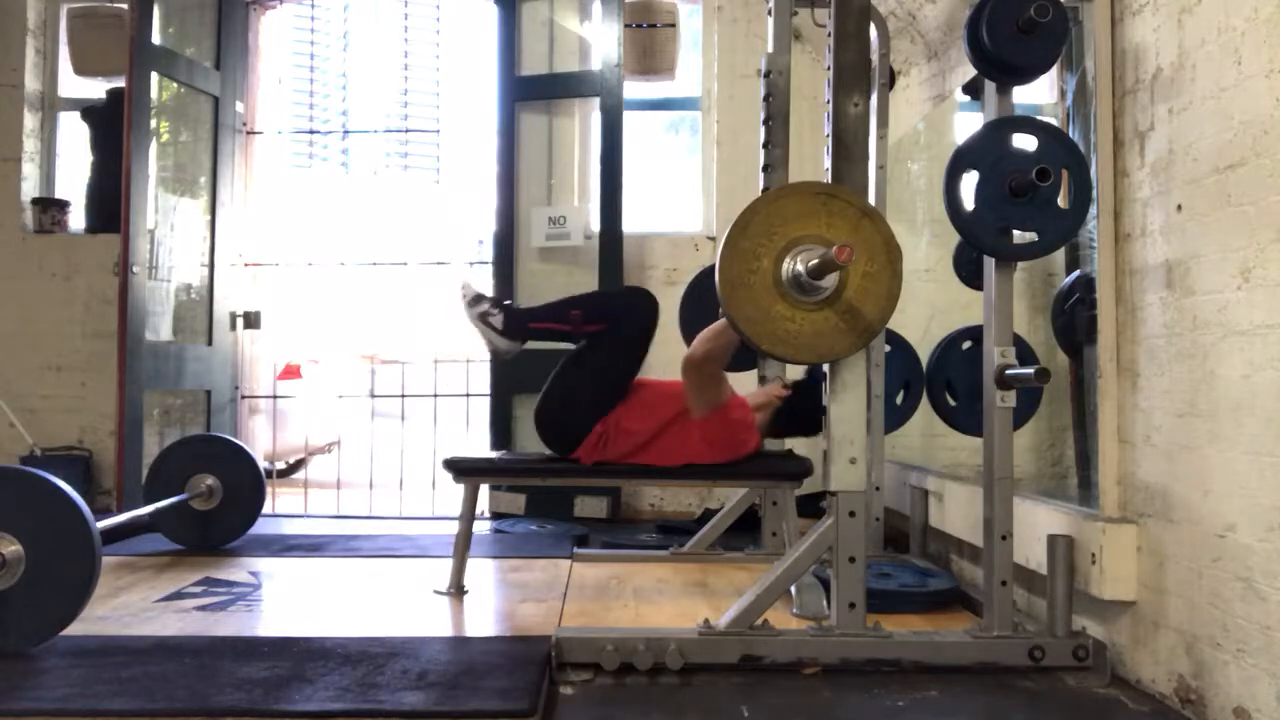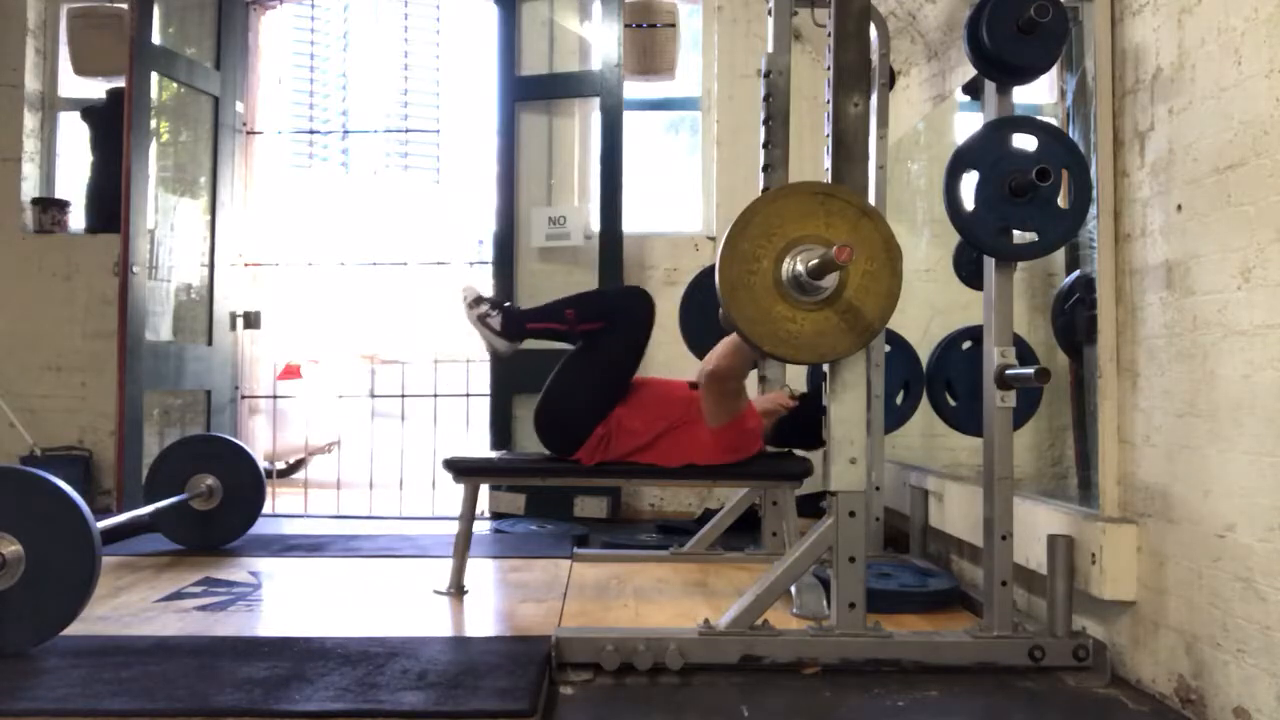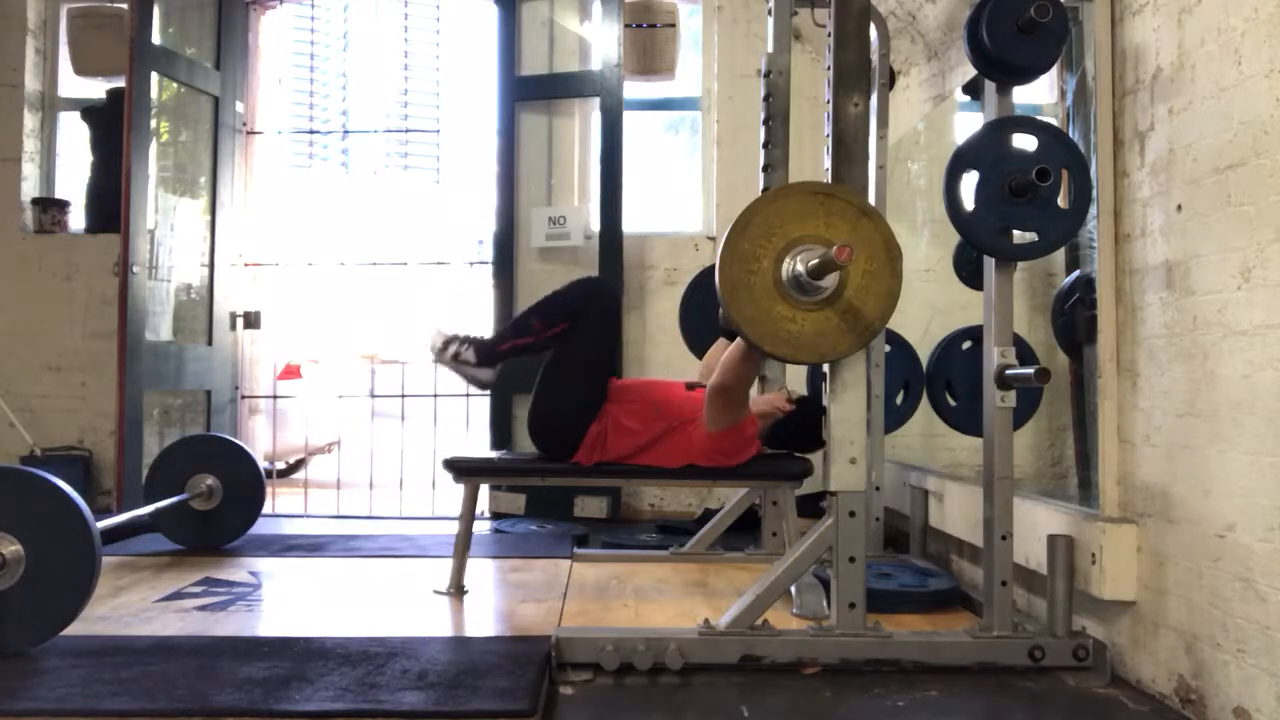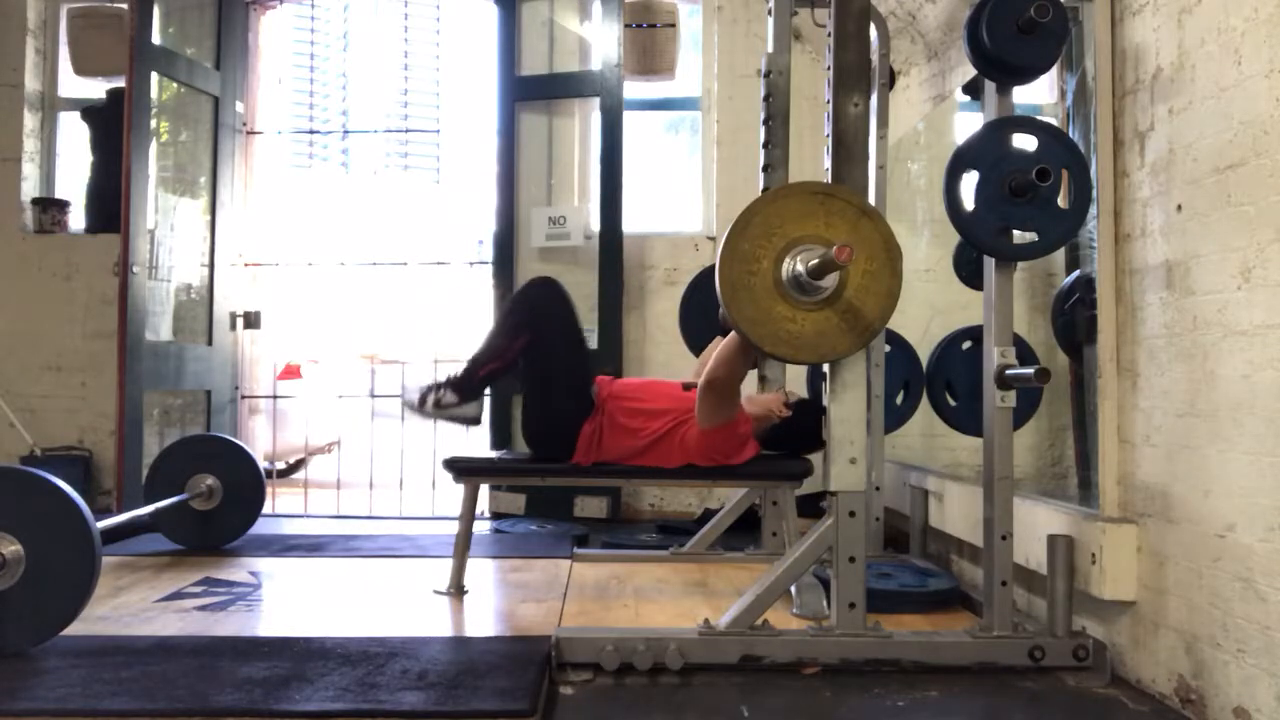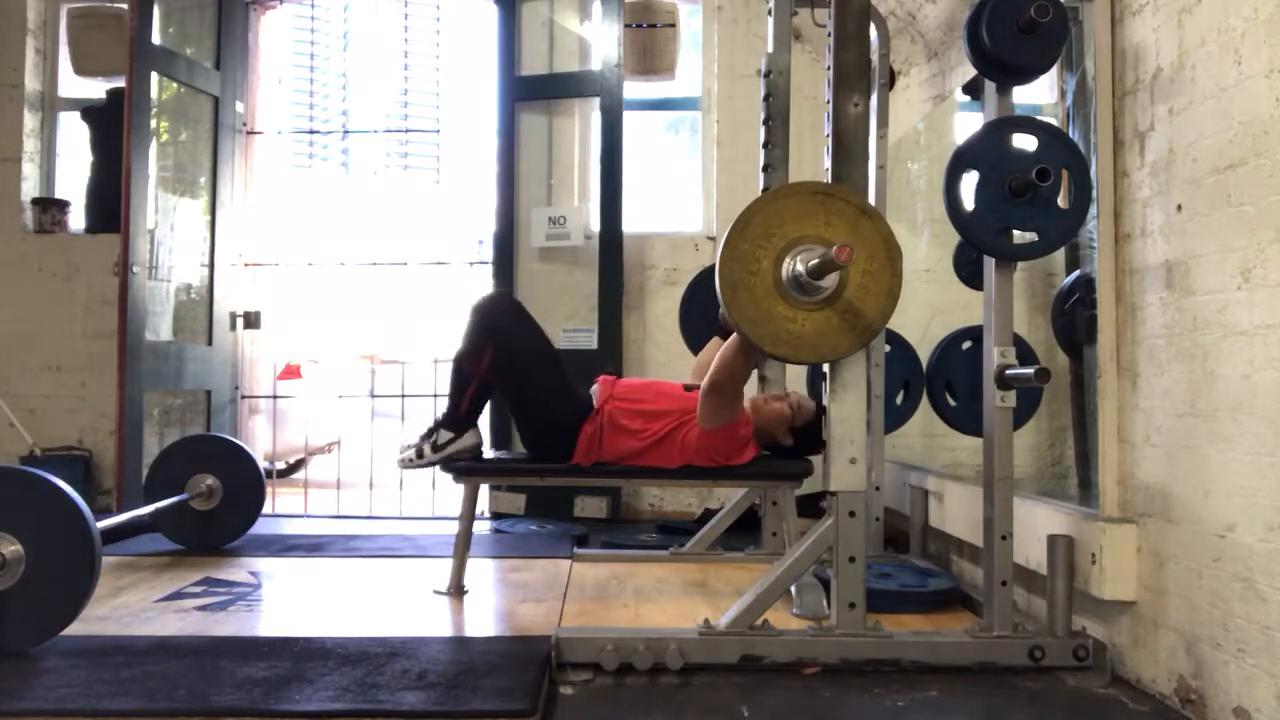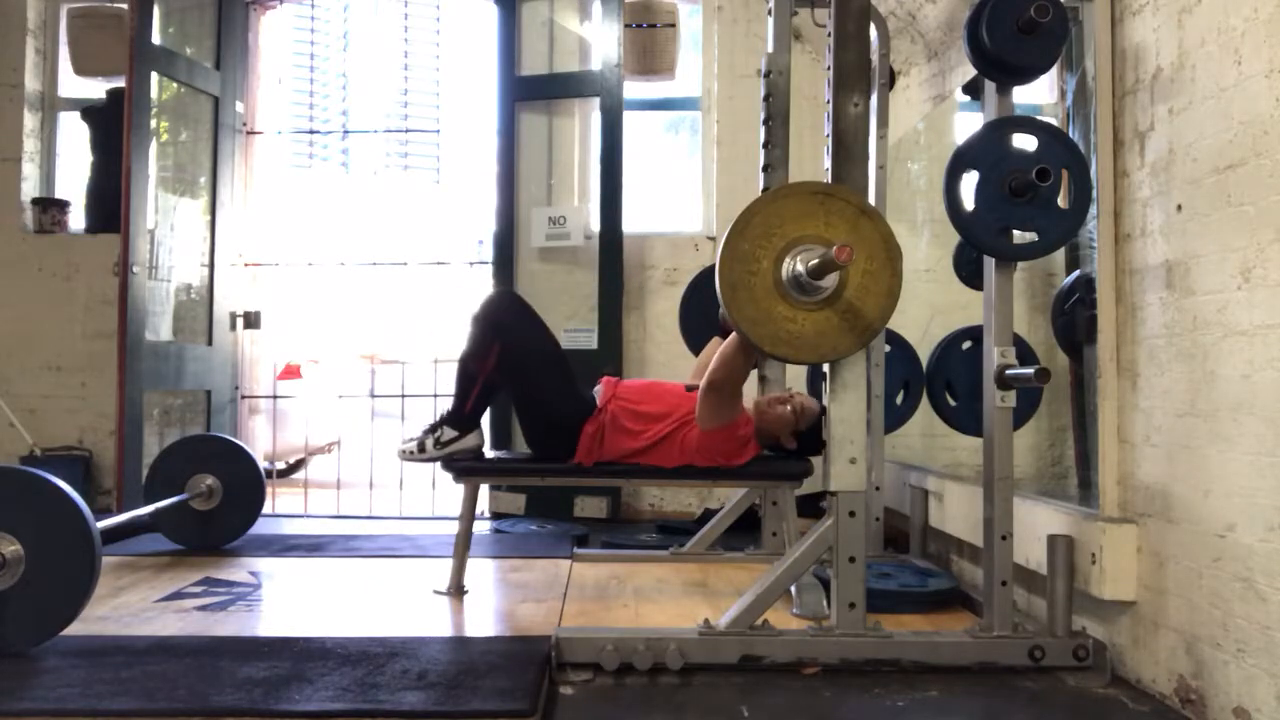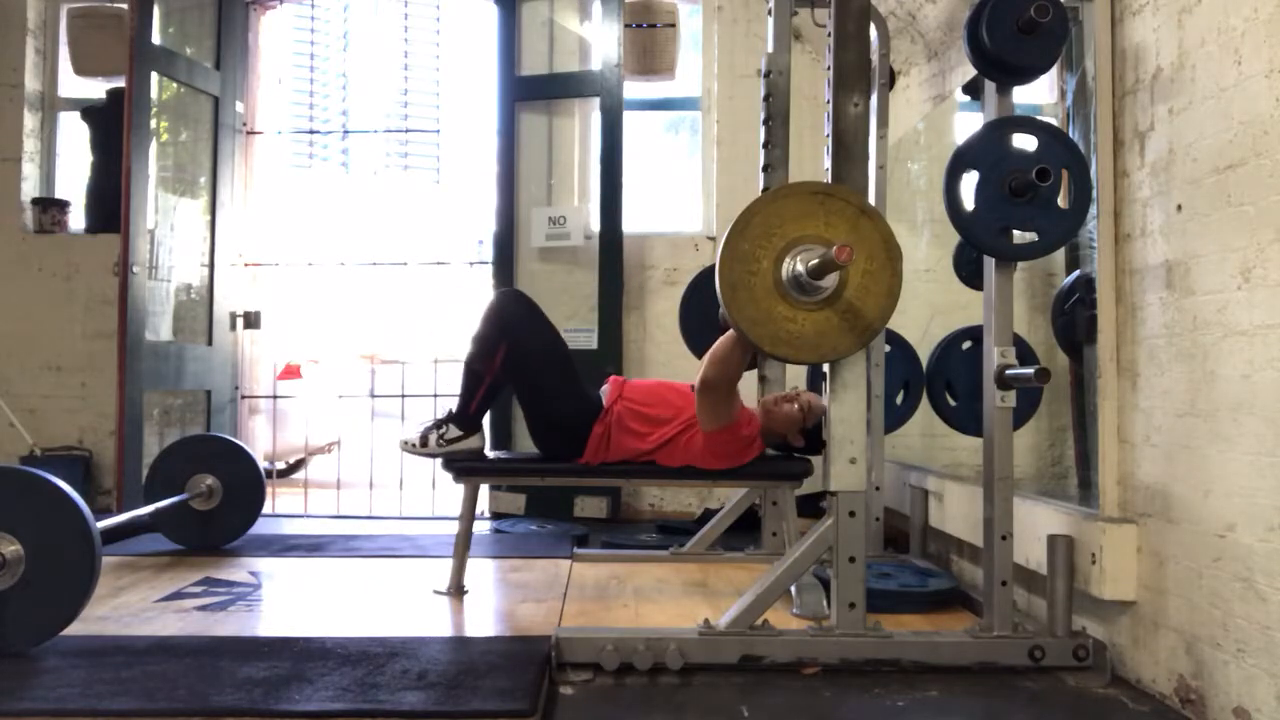
dt=0.2s
person 1, frame 1
left shoulder: (730, 426)
right shoulder: (743, 428)
left elbow: (697, 361)
right elbow: (705, 364)
left hip: (576, 426)
right hip: (594, 424)
left knee: (636, 306)
right knee: (632, 311)
left ankle: (508, 325)
right ankle: (510, 327)
person 1, frame 2
left shoulder: (739, 433)
right shoulder: (739, 431)
left elbow: (717, 373)
right elbow: (715, 375)
left hip: (575, 426)
right hip: (585, 426)
left knee: (634, 305)
right knee: (631, 311)
left ankle: (509, 325)
right ankle: (512, 325)
person 1, frame 3
left shoulder: (732, 440)
right shoulder: (742, 436)
left elbow: (724, 385)
right elbow: (708, 379)
right wrist: (736, 329)
left hip: (572, 432)
right hip: (582, 427)
left knee: (596, 296)
right knee: (596, 302)
left ankle: (484, 356)
right ankle: (487, 355)
person 1, frame 4
left shoulder: (729, 440)
right shoulder: (737, 435)
left elbow: (715, 380)
right elbow: (705, 376)
right wrist: (734, 327)
left hip: (570, 433)
right hip: (583, 421)
left knee: (543, 298)
right knee: (546, 301)
left ankle: (462, 393)
right ankle: (466, 392)
person 1, frame 5
left shoulder: (731, 442)
right shoulder: (737, 429)
left elbow: (718, 383)
right elbow: (703, 376)
right wrist: (735, 325)
left hip: (571, 434)
right hip: (584, 414)
left knee: (495, 315)
right knee: (499, 310)
left ankle: (456, 429)
right ankle: (458, 427)
person 1, frame 6
left shoulder: (732, 442)
right shoulder: (739, 428)
left elbow: (717, 382)
right elbow: (703, 377)
right wrist: (732, 326)
left hip: (573, 433)
right hip: (588, 410)
left knee: (500, 312)
right knee: (504, 309)
left ankle: (459, 429)
right ankle: (461, 426)
person 1, frame 7
left shoulder: (738, 440)
right shoulder: (742, 427)
left elbow: (711, 382)
right elbow: (710, 380)
left hip: (580, 432)
right hip: (593, 412)
left knee: (508, 312)
right knee: (512, 307)
left ankle: (463, 428)
right ankle: (464, 424)
